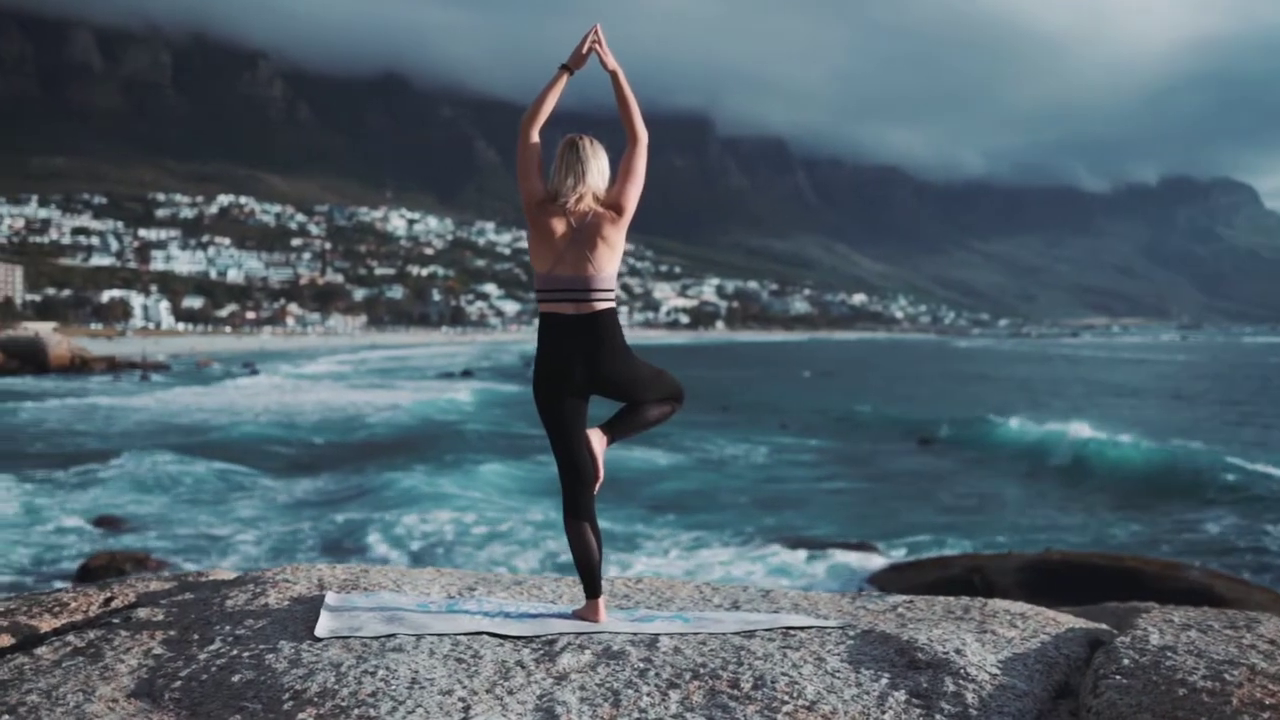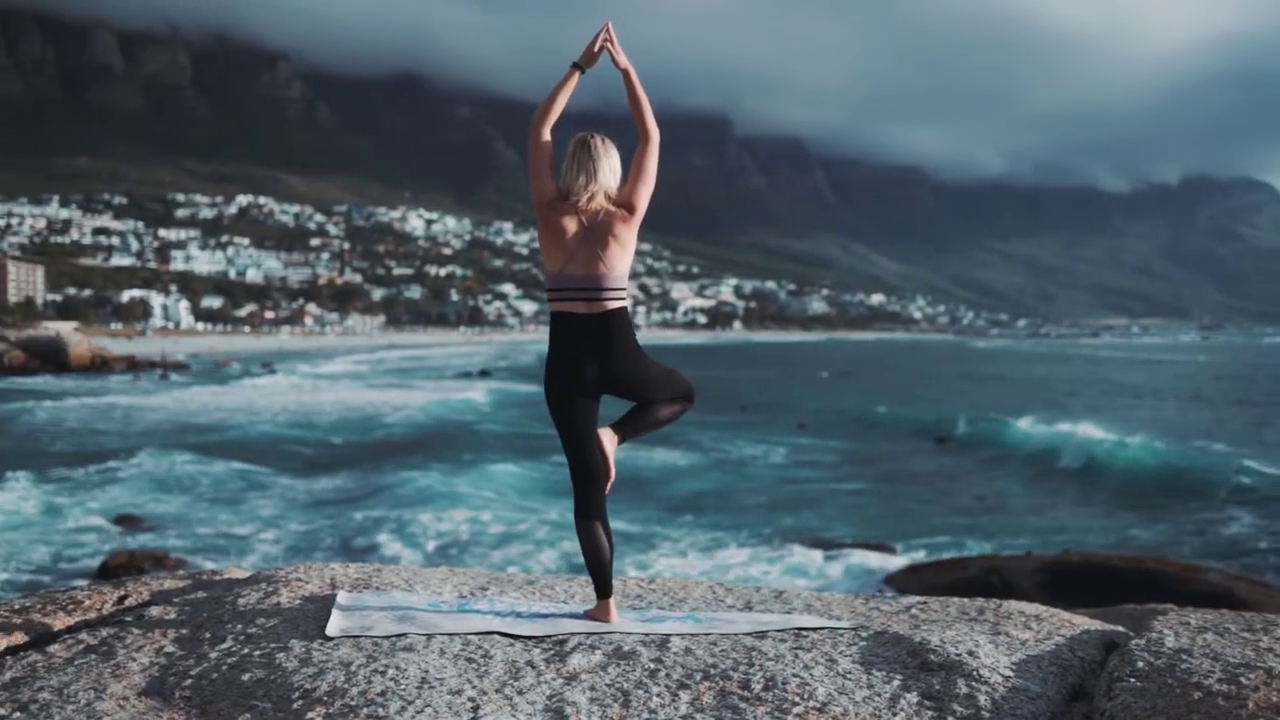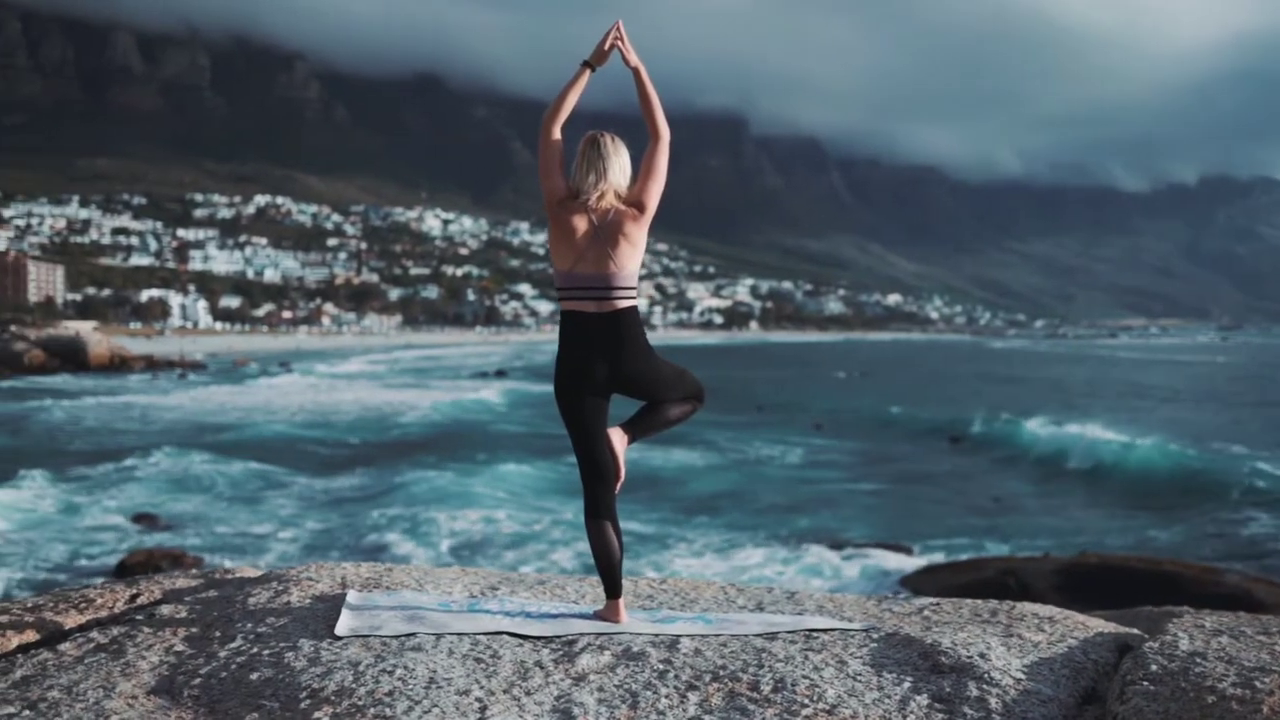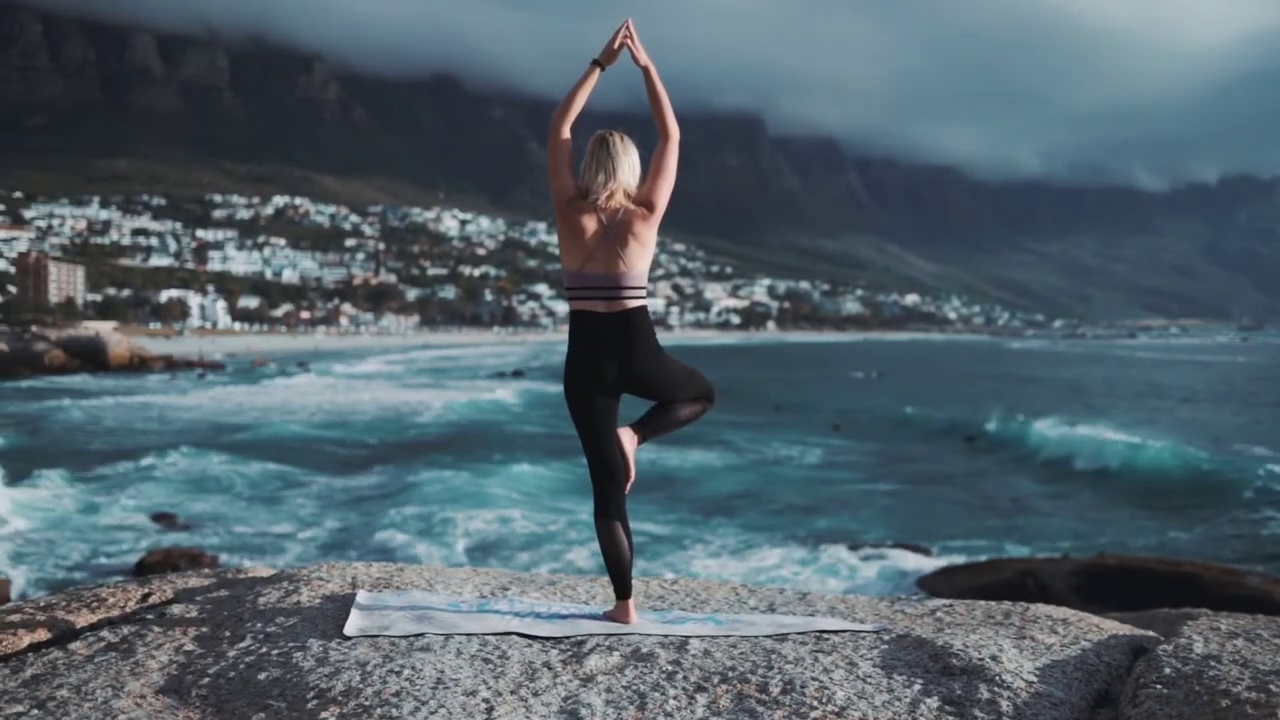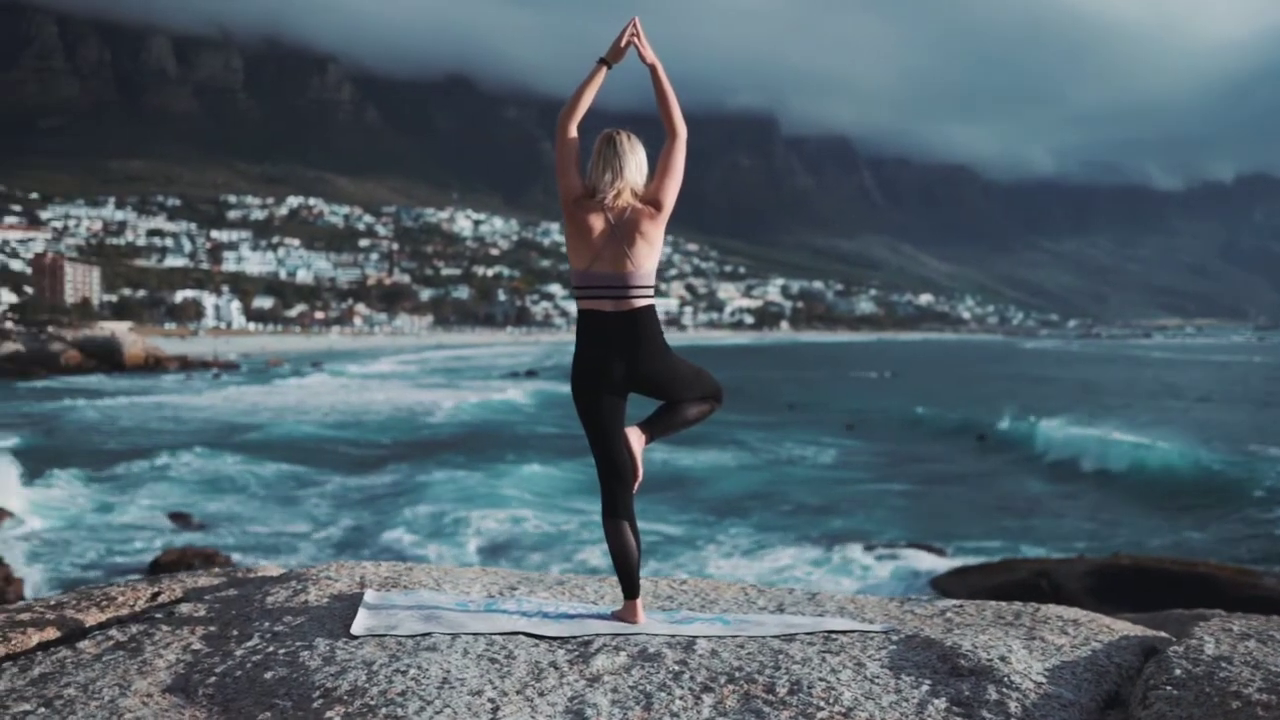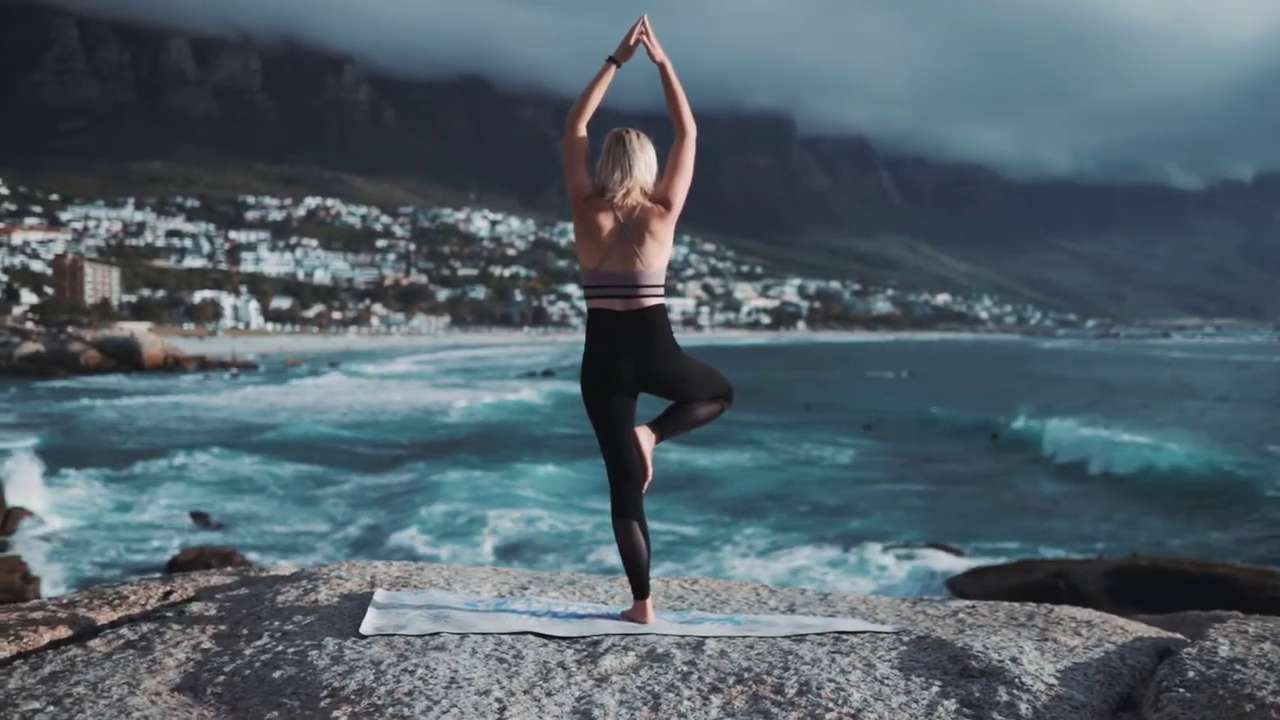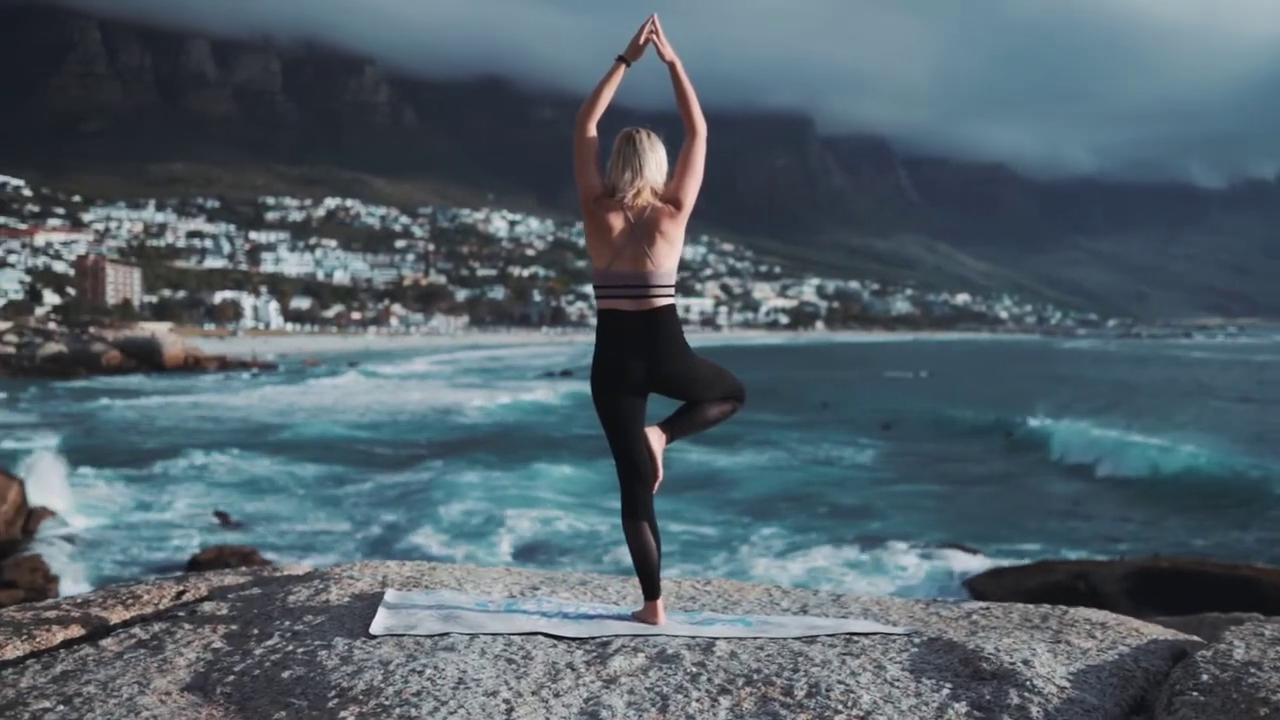
dt=0.2s
person 1, frame 1
left shoulder: (539, 216)
right shoulder: (614, 218)
left elbow: (528, 132)
right elbow: (640, 139)
left wrist: (569, 67)
right wrist: (612, 68)
left hip: (555, 360)
right hip: (605, 355)
left knee: (575, 487)
right knee: (671, 393)
left ankle: (594, 603)
right ankle: (604, 436)
person 1, frame 2
left shoulder: (550, 215)
right shoulder: (626, 217)
left elbow: (539, 131)
right elbow: (651, 137)
left wrist: (581, 65)
right wrist: (624, 66)
left hip: (566, 360)
right hip: (617, 354)
left knee: (587, 488)
right knee: (681, 392)
left ankle: (604, 604)
right ankle: (615, 435)
person 1, frame 3
left shoulder: (561, 214)
right shoulder: (636, 216)
left elbow: (550, 130)
right elbow: (662, 137)
left wrist: (591, 64)
right wrist: (635, 65)
left hip: (576, 358)
right hip: (627, 353)
left knee: (597, 487)
right knee: (691, 392)
left ankle: (614, 604)
right ankle: (625, 435)
person 1, frame 4
left shoulder: (570, 214)
right shoulder: (645, 216)
left elbow: (559, 129)
right elbow: (671, 135)
left wrist: (600, 63)
right wrist: (645, 64)
left hip: (586, 358)
right hip: (637, 352)
left knee: (607, 487)
right knee: (701, 393)
left ankle: (625, 605)
right ankle: (635, 435)
person 1, frame 5
left shoulder: (577, 212)
right shoulder: (653, 214)
left elbow: (566, 127)
right elbow: (679, 133)
left wrist: (607, 61)
right wrist: (651, 61)
left hip: (593, 359)
right hip: (644, 352)
left knee: (614, 487)
right knee: (710, 392)
left ankle: (632, 606)
right ankle: (642, 435)
person 1, frame 6
left shoulder: (586, 212)
right shoulder: (663, 213)
left elbow: (575, 127)
right elbow: (688, 132)
left wrist: (617, 59)
right wrist: (660, 60)
left hip: (603, 358)
right hip: (655, 351)
left knee: (624, 486)
right knee: (720, 392)
left ankle: (642, 605)
right ankle: (653, 434)
person 1, frame 7
left shoulder: (597, 212)
right shoulder: (673, 214)
left elbow: (584, 126)
right elbow: (698, 131)
left wrist: (626, 59)
right wrist: (671, 59)
left hip: (613, 357)
right hip: (664, 351)
left knee: (634, 488)
right knee: (732, 393)
left ankle: (652, 606)
right ankle: (663, 434)
